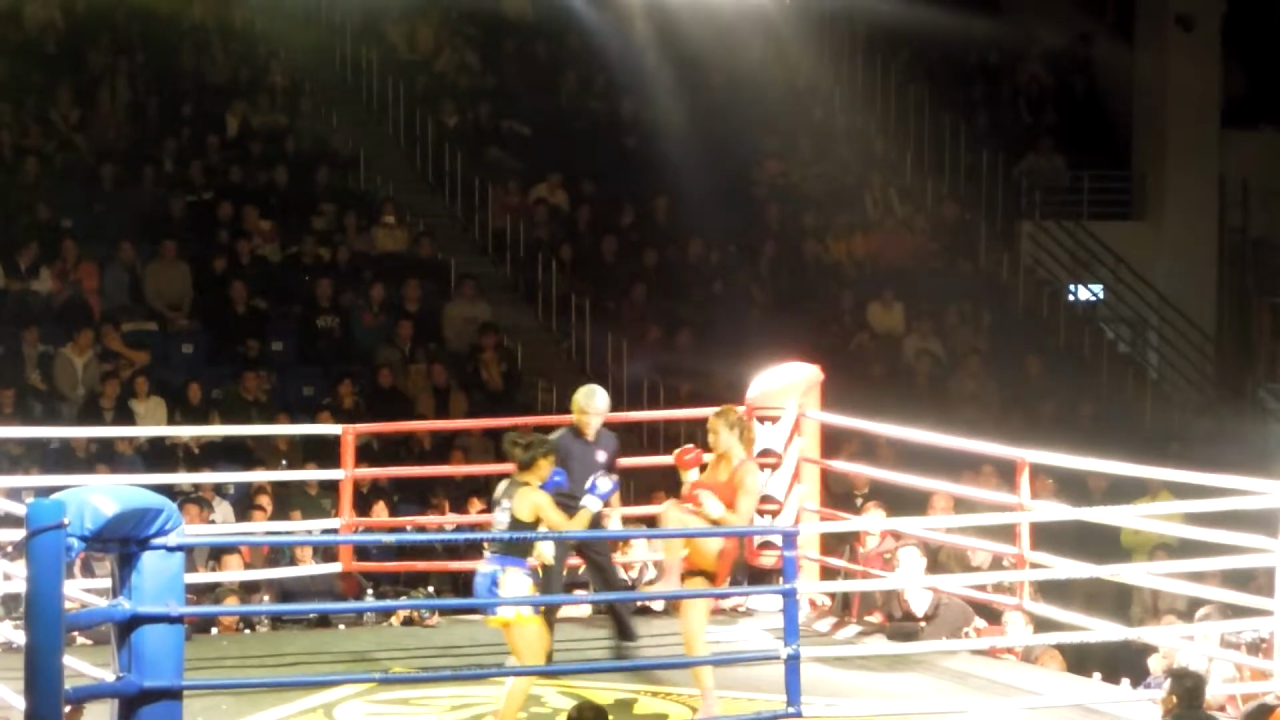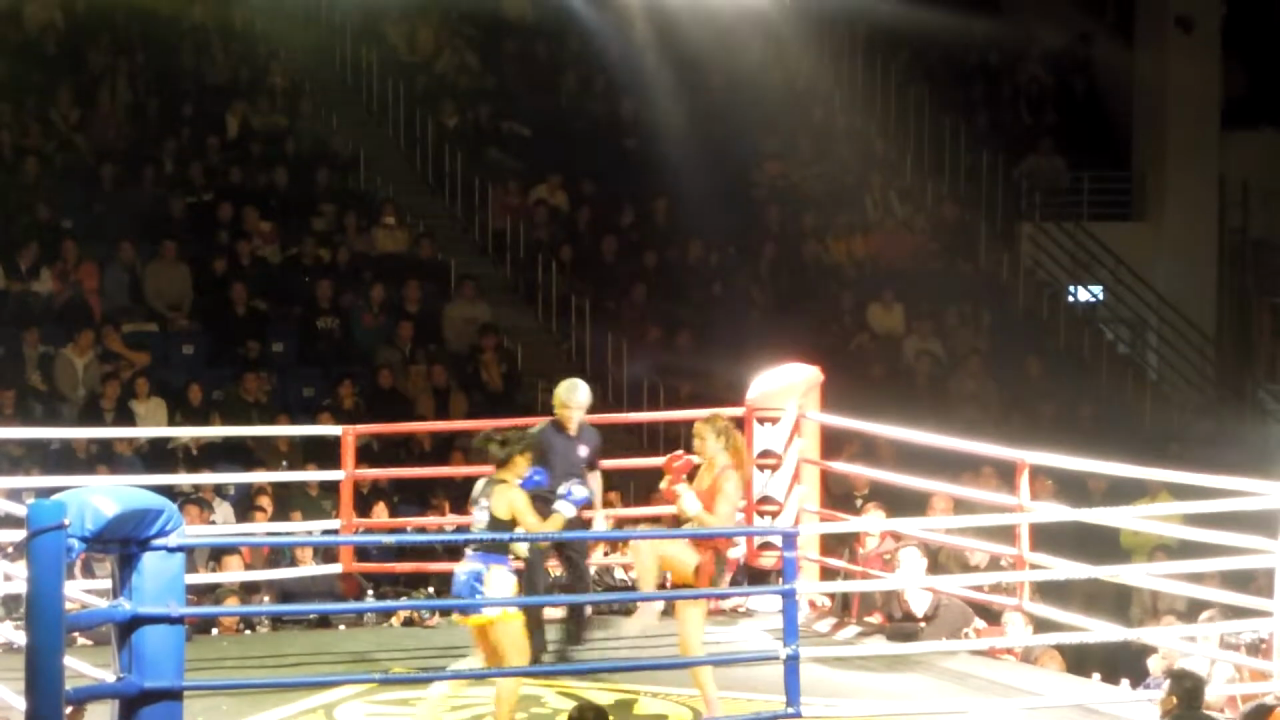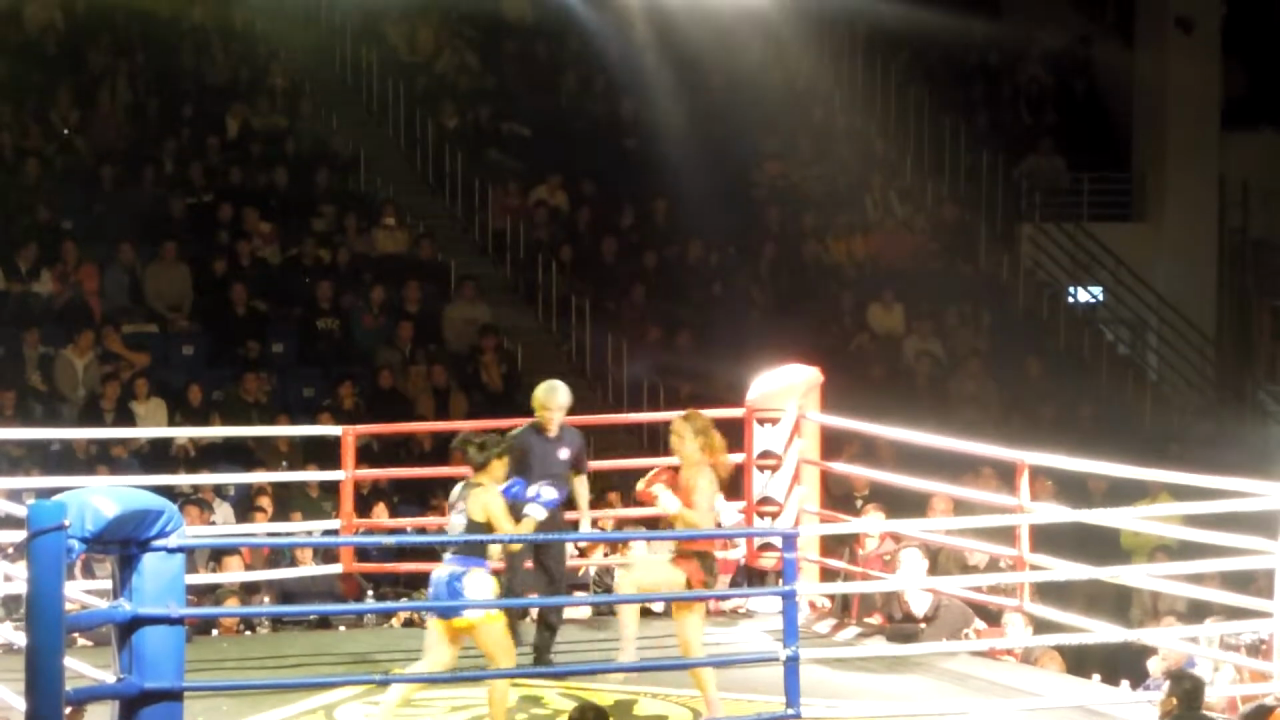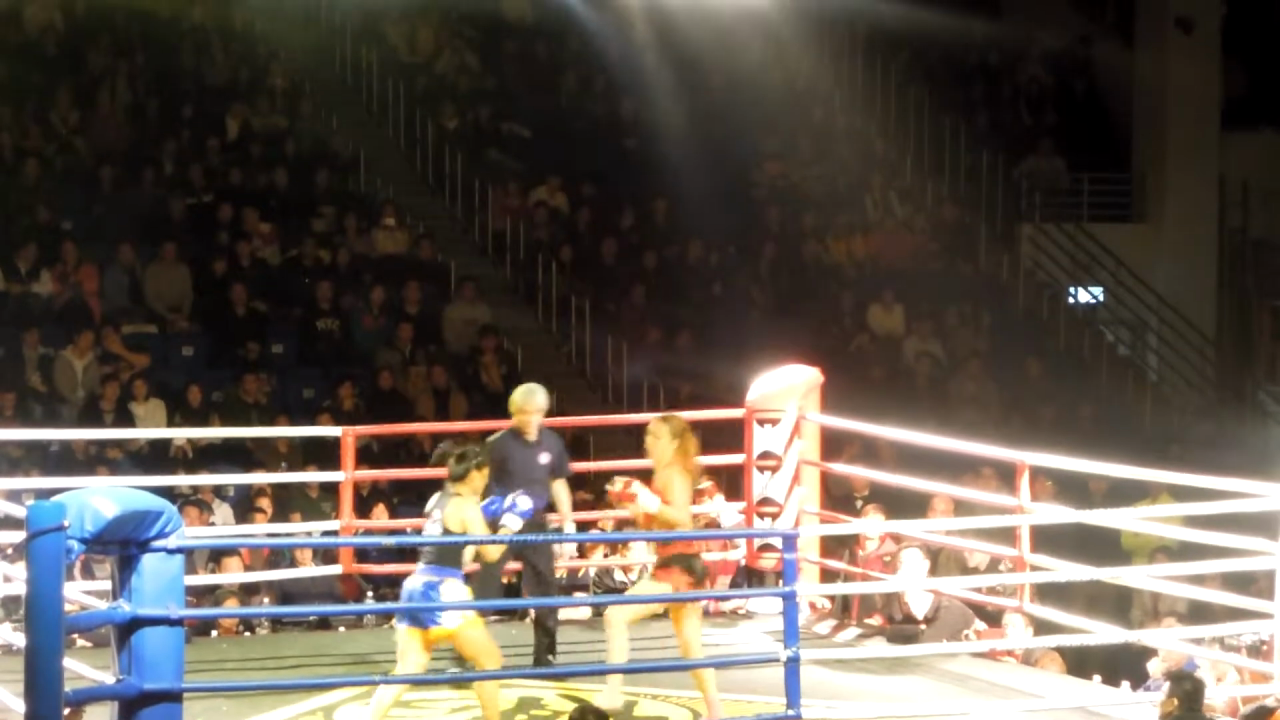
dt=0.1s
person 1, frame 1
left shoulder: (748, 471)
right shoulder: (716, 462)
left elbow: (740, 522)
right elbow: (696, 503)
left wrist: (718, 512)
right wrist: (690, 480)
left hip: (724, 548)
right hip: (701, 551)
left knee: (671, 512)
right knee: (691, 633)
left ankle: (670, 579)
person 1, frame 2
left shoulder: (728, 477)
right shoulder: (705, 470)
left elbow: (719, 523)
left wrist: (695, 509)
right wrist: (678, 491)
left hip: (707, 557)
right hip: (694, 557)
left knee: (644, 541)
right knee: (688, 642)
left ankle: (649, 606)
person 1, frame 3
left shoulder: (701, 474)
right shoulder: (685, 471)
left elbow: (702, 522)
left wrist: (675, 507)
right wrist: (658, 496)
left hip: (696, 563)
right hip: (686, 563)
left knee: (624, 582)
right knee: (690, 645)
left ankle: (628, 652)
person 1, frame 4
left shoulder: (673, 474)
right shoulder: (662, 474)
left elbow: (683, 519)
right elbow: (649, 522)
left wrist: (652, 503)
right wrist: (629, 504)
left hip: (678, 566)
right hip: (679, 565)
left knee: (616, 616)
right knee: (690, 647)
person 2, frame 1
left shoulder: (505, 487)
right shoulder: (534, 496)
right elbow: (570, 530)
right wrist: (593, 500)
left hip: (493, 574)
right hip: (510, 579)
left knee: (539, 644)
right knee: (531, 663)
person 2, frame 2
left shoulder: (483, 485)
right shoulder: (512, 493)
right elbow: (541, 533)
right wrist: (566, 505)
left hip: (469, 573)
right hip: (492, 578)
left knee: (489, 657)
right knee: (516, 660)
person 2, frame 3
left shoulder: (461, 489)
right shoulder: (488, 496)
right elbow: (513, 540)
right wrist: (537, 508)
left hip: (445, 577)
right hip: (470, 582)
left knee: (435, 662)
right knee: (504, 660)
person 2, frame 4
left shoulder: (437, 500)
right shoulder: (466, 506)
right elbow: (490, 553)
left wrist: (480, 518)
right wrist: (512, 519)
left hip: (415, 588)
right hip: (442, 592)
left knee: (407, 669)
right knee: (490, 661)
person 3, frame 1
left shoulder: (609, 441)
right shoulder: (559, 441)
right elbow: (543, 486)
left wrist: (614, 514)
left knee: (610, 580)
right knee: (551, 588)
left ankle: (625, 639)
person 3, frame 2
left shoulder: (591, 436)
right shoulder: (540, 435)
left wrist: (599, 512)
left hip: (571, 515)
right hip: (540, 514)
left knee: (580, 582)
right knee: (537, 585)
left ankle: (570, 646)
right ankle: (534, 655)
person 3, frame 3
left shoulder: (574, 438)
right shoulder: (519, 438)
left elbow: (579, 477)
left wrist: (585, 517)
left hip: (552, 518)
left knee: (555, 587)
right knee: (515, 585)
left ankle: (542, 653)
person 3, frame 4
left shoulder: (553, 443)
right shoulder: (498, 445)
left elbow: (559, 483)
left wrist: (569, 522)
left hip: (535, 525)
left knee: (545, 593)
right knee: (486, 590)
left ankle: (544, 656)
